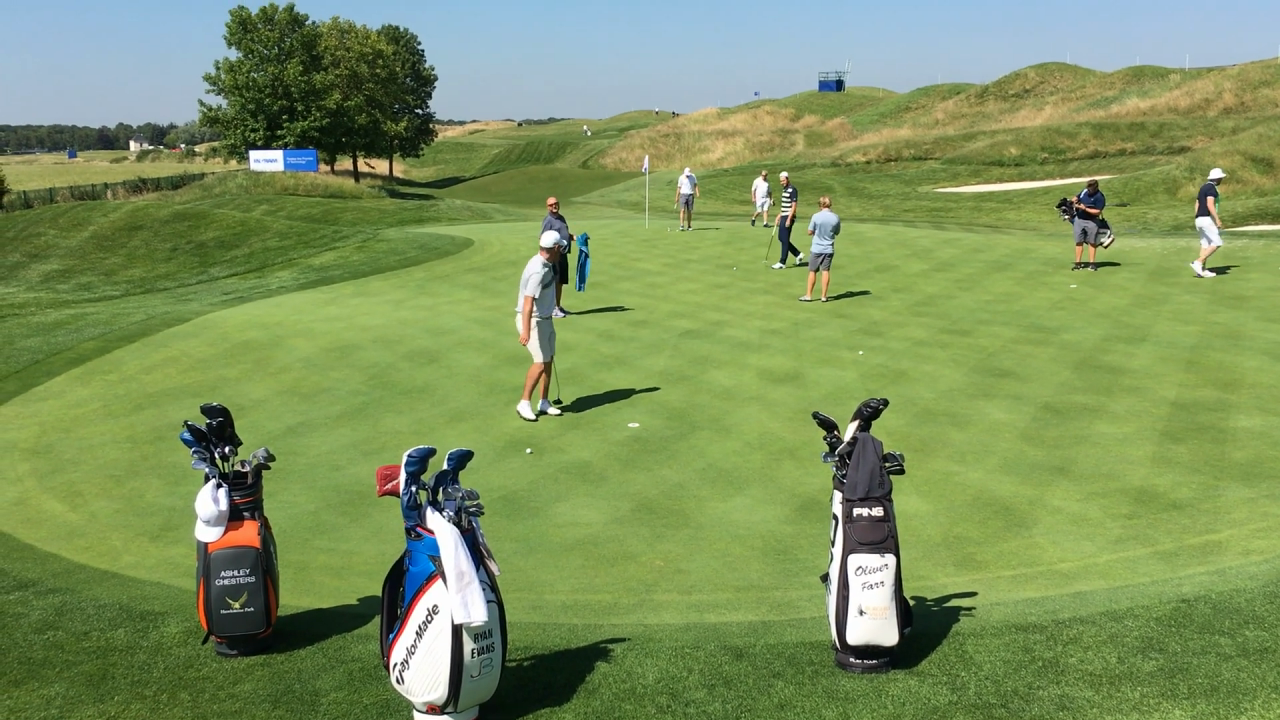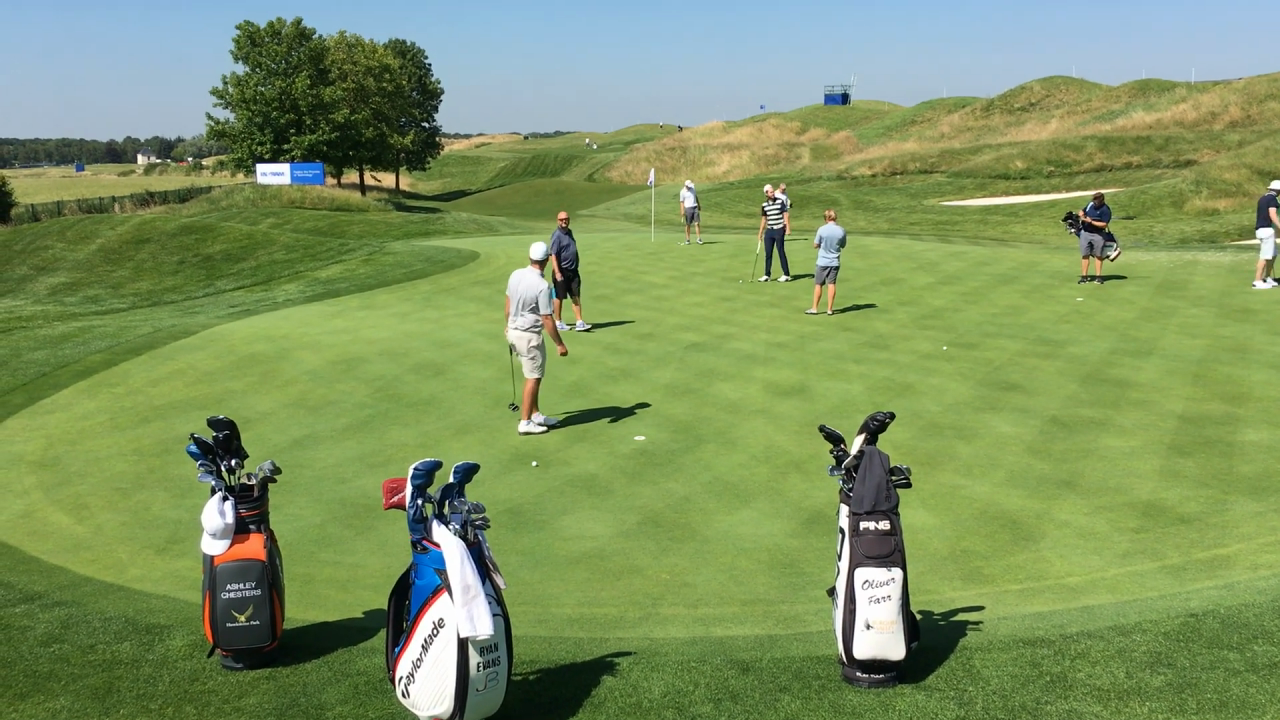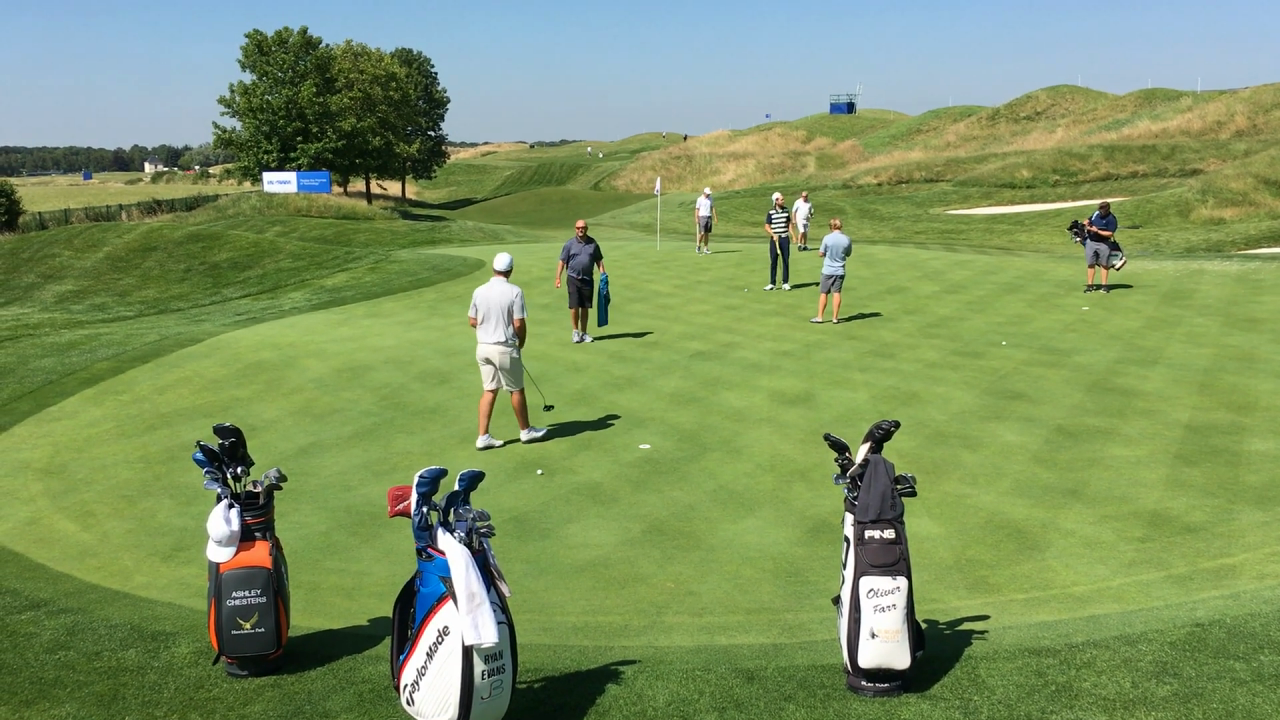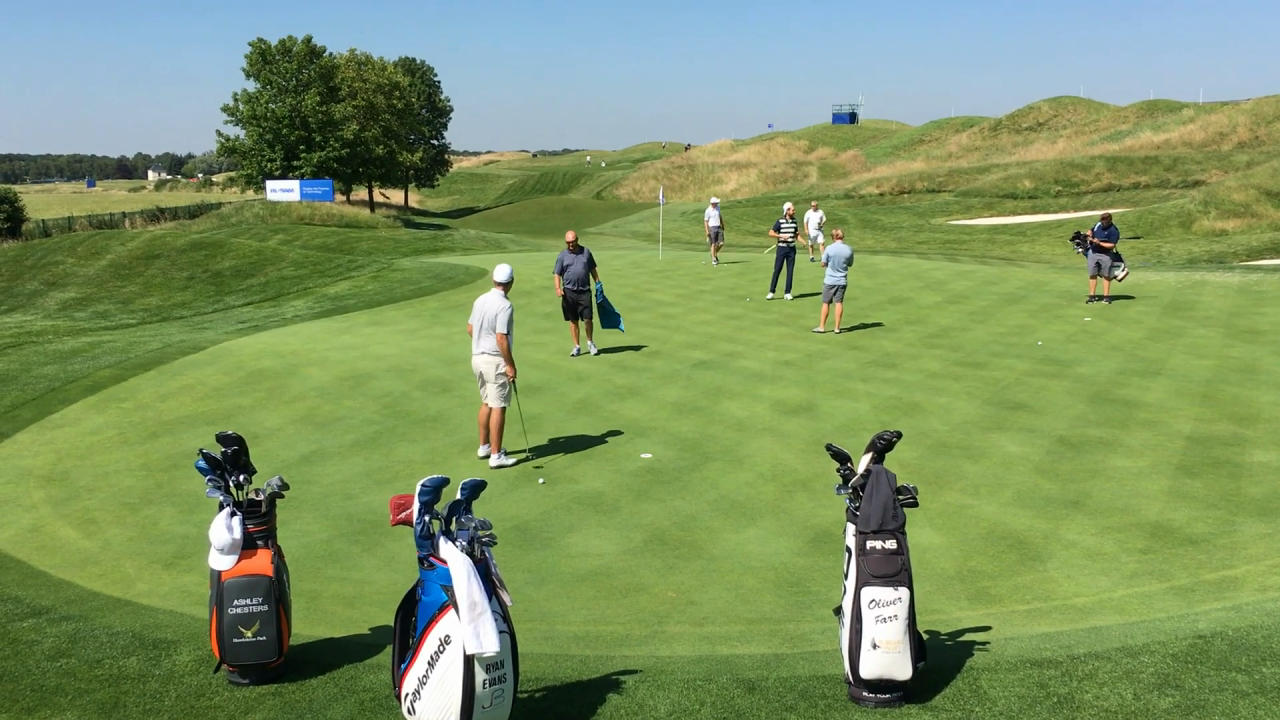
dt=0.7s
person 1, frame 1
left shoulder: (546, 264)
right shoulder: (538, 270)
right elbow: (528, 301)
left wrist: (550, 313)
right wrist: (525, 330)
left hip: (544, 319)
right hip: (533, 321)
left knee: (548, 361)
right knee: (540, 362)
left ankle: (544, 403)
right ankle: (524, 403)
person 1, frame 2
left shoulder: (516, 274)
right shoulder: (542, 285)
left elbow: (508, 302)
right elbow: (547, 319)
left wrist: (508, 324)
right wrist: (560, 344)
left hip: (514, 332)
right hip: (529, 336)
left knee: (531, 375)
right knee: (534, 377)
left ankle: (535, 414)
right ankle: (526, 422)
person 1, frame 3
left shoulder: (479, 291)
right shoulder: (514, 291)
left elbow: (473, 321)
right elbow: (519, 324)
right wrist: (521, 341)
left hip: (483, 348)
right hip: (504, 349)
left knee: (489, 391)
right knee: (516, 390)
left ankle: (483, 437)
right ankle: (526, 431)
person 1, frame 4
left shoulder: (480, 300)
right shoulder: (504, 305)
left elbow: (470, 330)
right elbow: (501, 339)
right wrist: (510, 365)
left hip: (478, 358)
right hip: (495, 360)
left knee: (487, 403)
right knee: (498, 407)
left ankle: (484, 446)
right ankle: (496, 455)
